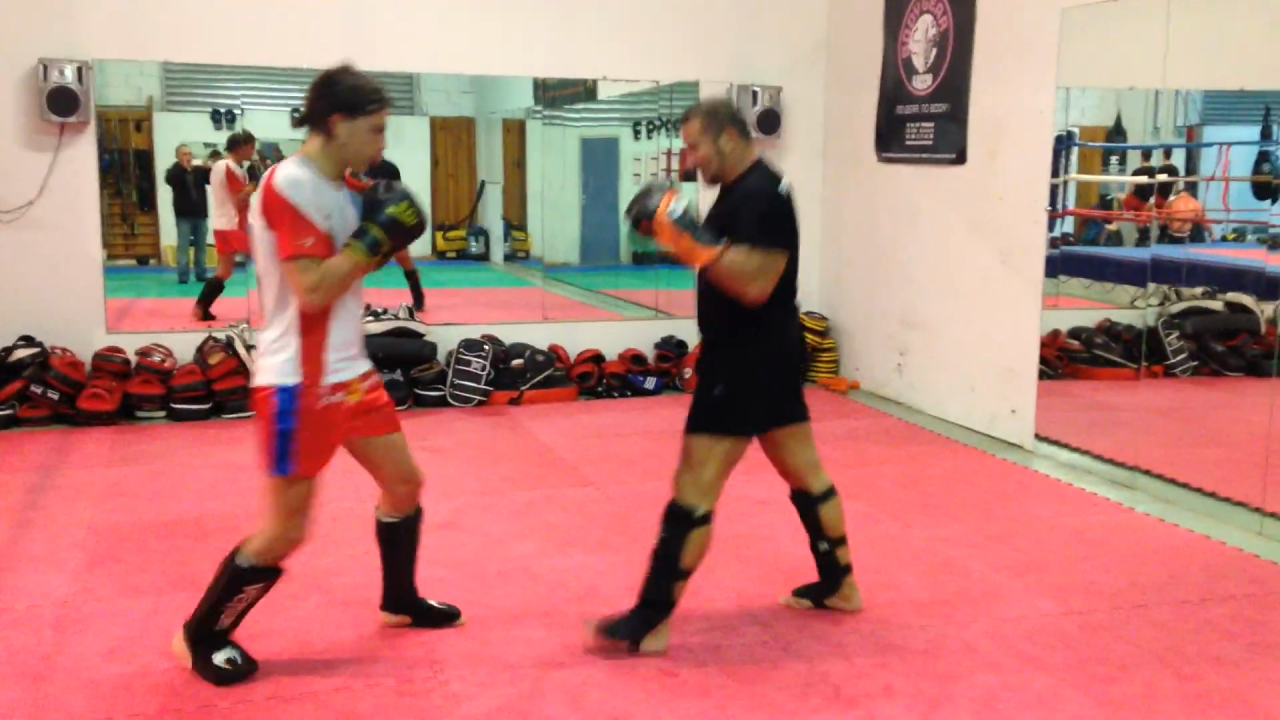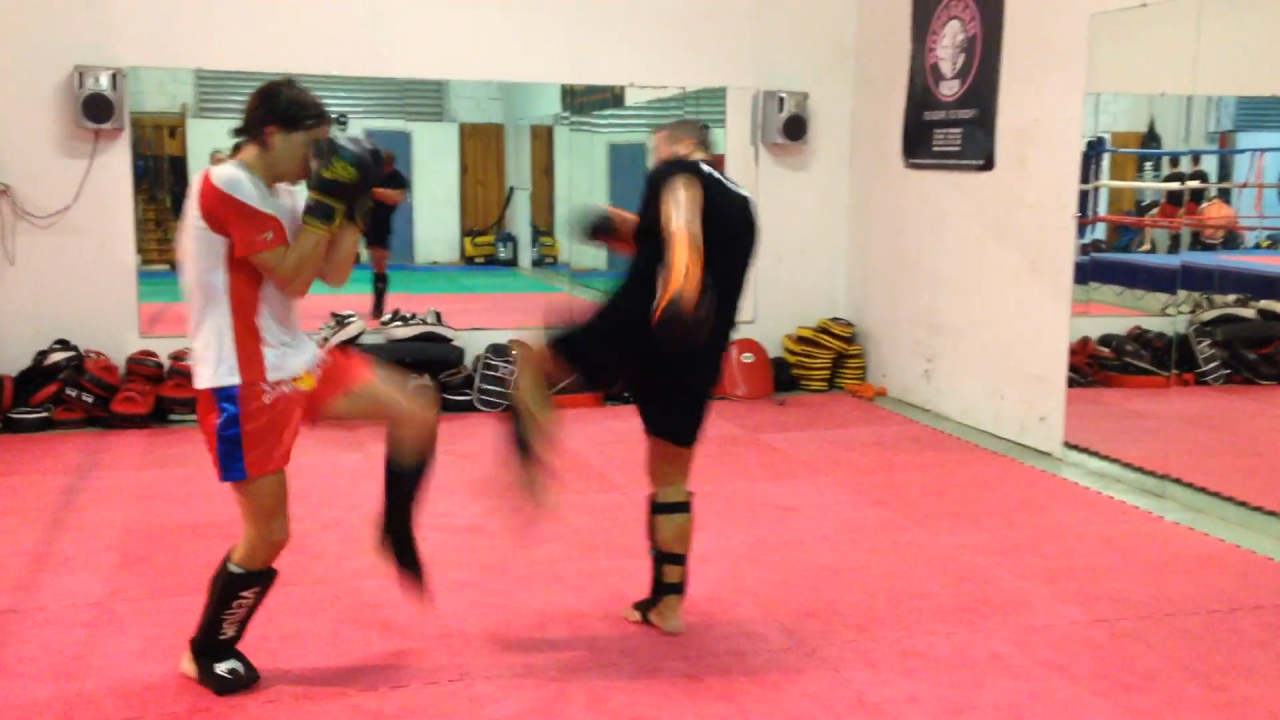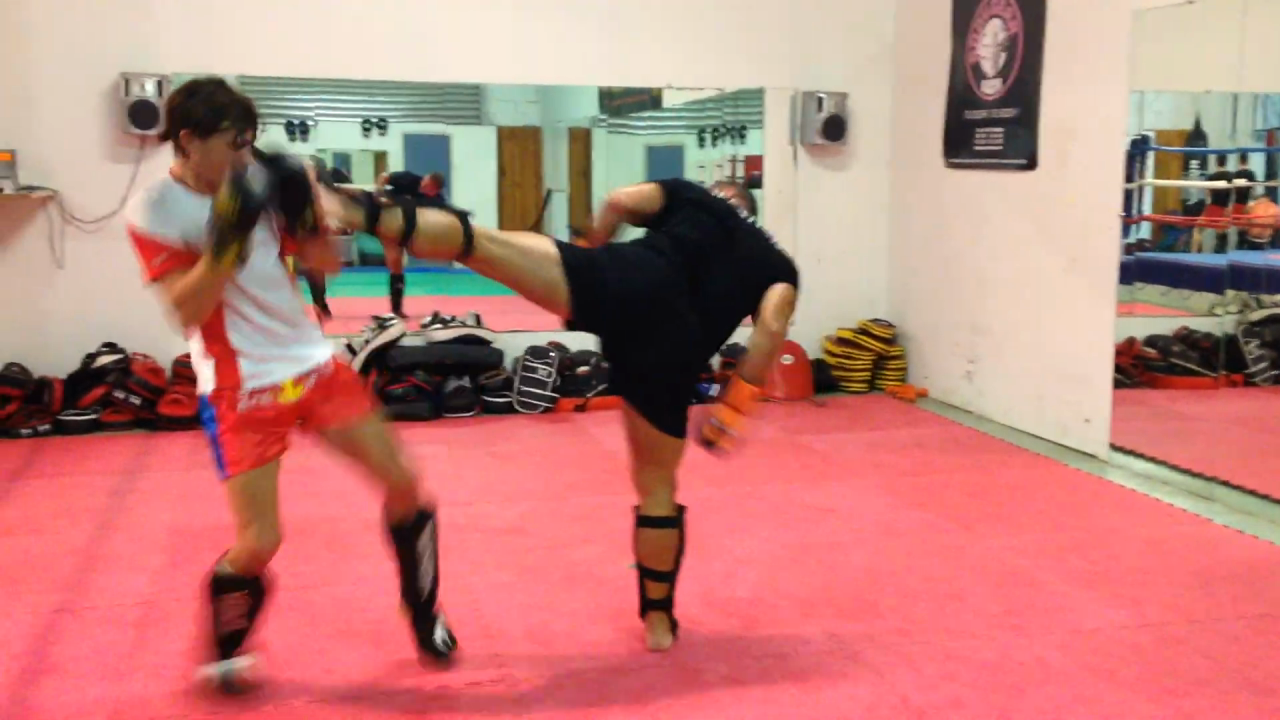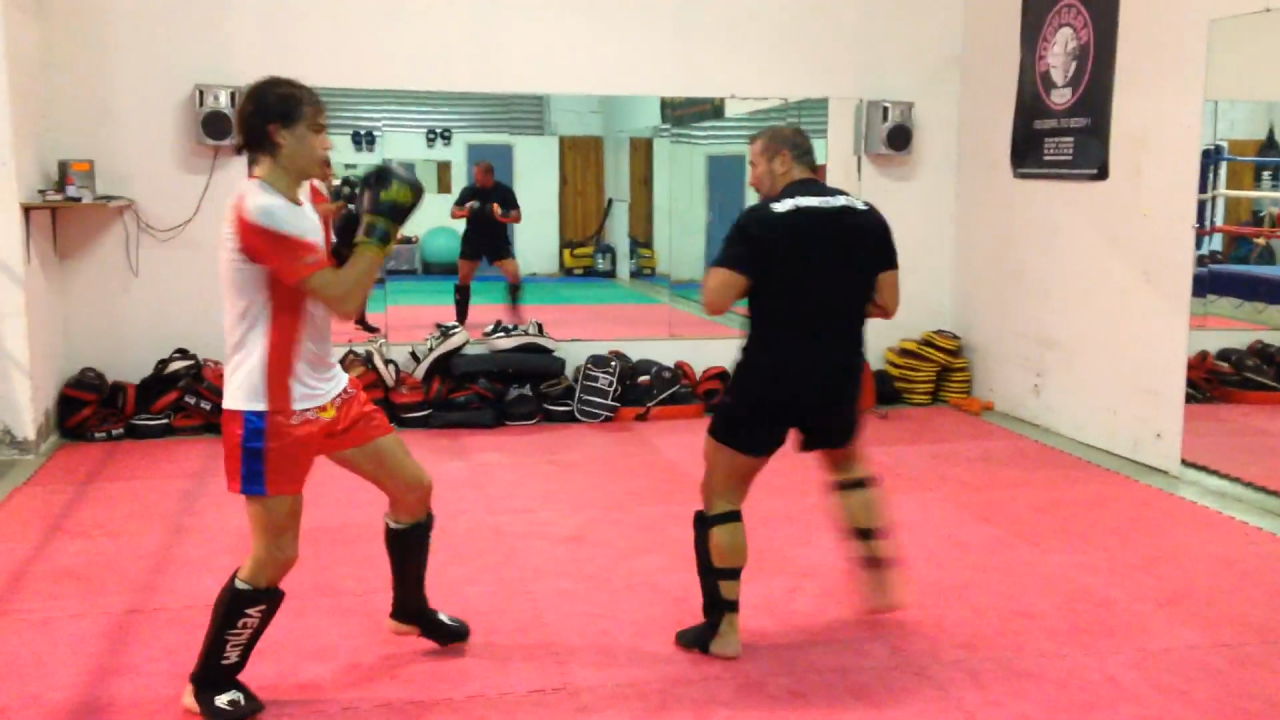
dt=0.5s
person 1, frame 1
left shoulder: (334, 187)
right shoulder: (290, 185)
right elbow: (313, 292)
left wrist: (385, 235)
right wrist: (375, 236)
left hip: (347, 372)
right hip: (298, 383)
left knee: (406, 482)
right knee: (287, 531)
left ankle: (400, 600)
right ankle: (204, 634)
person 1, frame 2
left shoulder: (278, 196)
right shoulder: (221, 188)
left elbow: (335, 271)
right elbow: (294, 274)
left wrist: (341, 195)
right wrist: (335, 193)
left hip: (299, 366)
right hip: (246, 384)
left knee: (415, 412)
right knee: (268, 535)
left ankle: (396, 531)
right ankle: (208, 650)
person 1, frame 3
left shoulder: (254, 180)
right shoulder: (153, 211)
left elbow: (326, 263)
right elbow: (191, 309)
left wrist: (306, 206)
right wrist: (224, 238)
left hip: (314, 366)
right hip: (241, 390)
left knee: (403, 482)
right knee: (258, 543)
left ankle: (422, 612)
right ankle: (223, 649)
person 1, frame 4
left shoulder: (290, 201)
right shoulder: (259, 212)
left elbow: (333, 284)
right elbow: (344, 296)
left wrist: (367, 228)
right wrist: (384, 223)
left hip: (327, 389)
right hip: (270, 407)
left knee: (413, 488)
right knee: (274, 556)
left ankle: (410, 609)
person 2, frame 1
left shoulder: (762, 197)
right shoulder: (741, 190)
left elbow: (754, 285)
right elbow: (729, 265)
left wrist: (689, 237)
right wrist: (676, 235)
left hip: (749, 360)
right hip: (766, 354)
left knee: (694, 488)
right knee: (803, 469)
left ankle: (651, 620)
right ankle: (839, 581)
person 2, frame 2
left shoulder: (679, 171)
right shoulder: (740, 207)
left elbow: (683, 203)
left wrist: (681, 262)
left hip: (631, 327)
right hip: (696, 354)
left knee: (532, 363)
right knee: (671, 477)
left ankle: (532, 457)
right ankle: (664, 602)
person 2, frame 3
left shoulder: (695, 200)
right shoulder: (776, 261)
left elbow: (619, 203)
right elbow: (772, 325)
left wrist: (594, 250)
right wrist: (737, 397)
right hip: (672, 354)
left knee: (473, 239)
right knee: (658, 490)
left ankle: (359, 212)
right ankle: (657, 620)
person 2, frame 4
left shoulder: (759, 219)
right shoulder: (867, 218)
left elbow: (714, 301)
right elbow: (886, 303)
left wrist: (723, 272)
left hip: (769, 374)
right hip: (836, 373)
left knee: (720, 494)
right knee: (848, 466)
left ankle: (723, 625)
right ankle: (877, 577)
